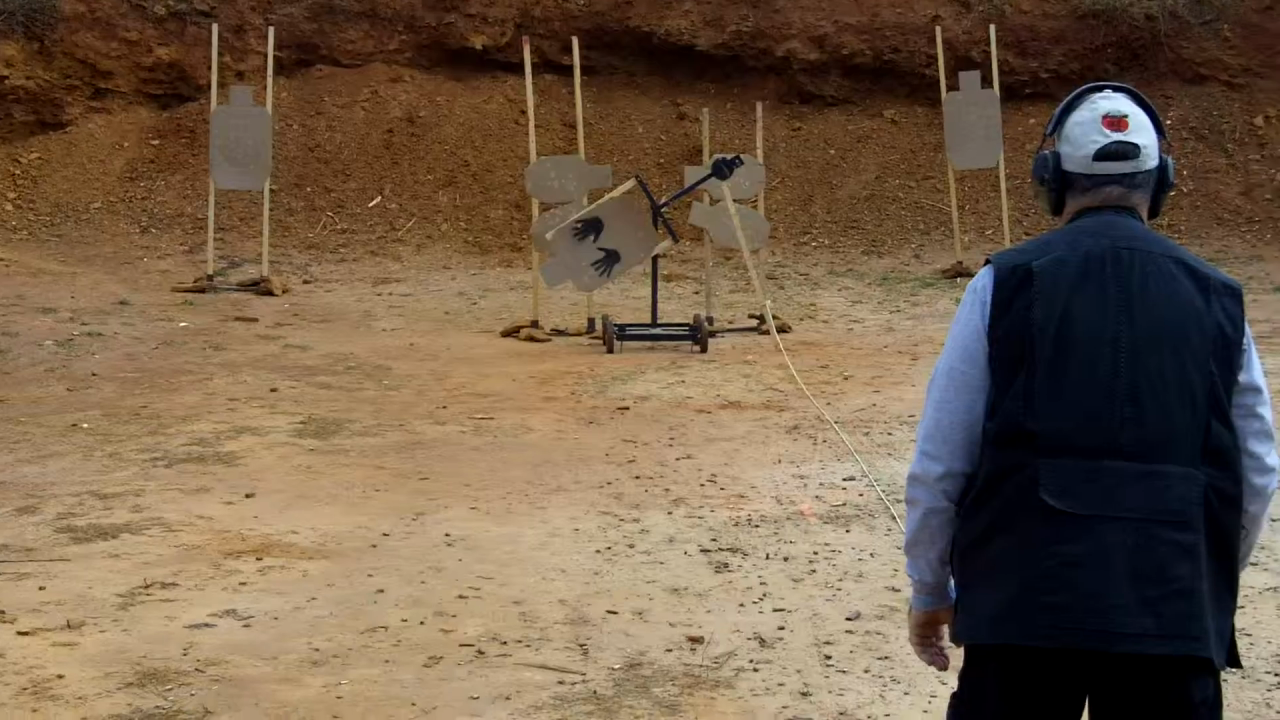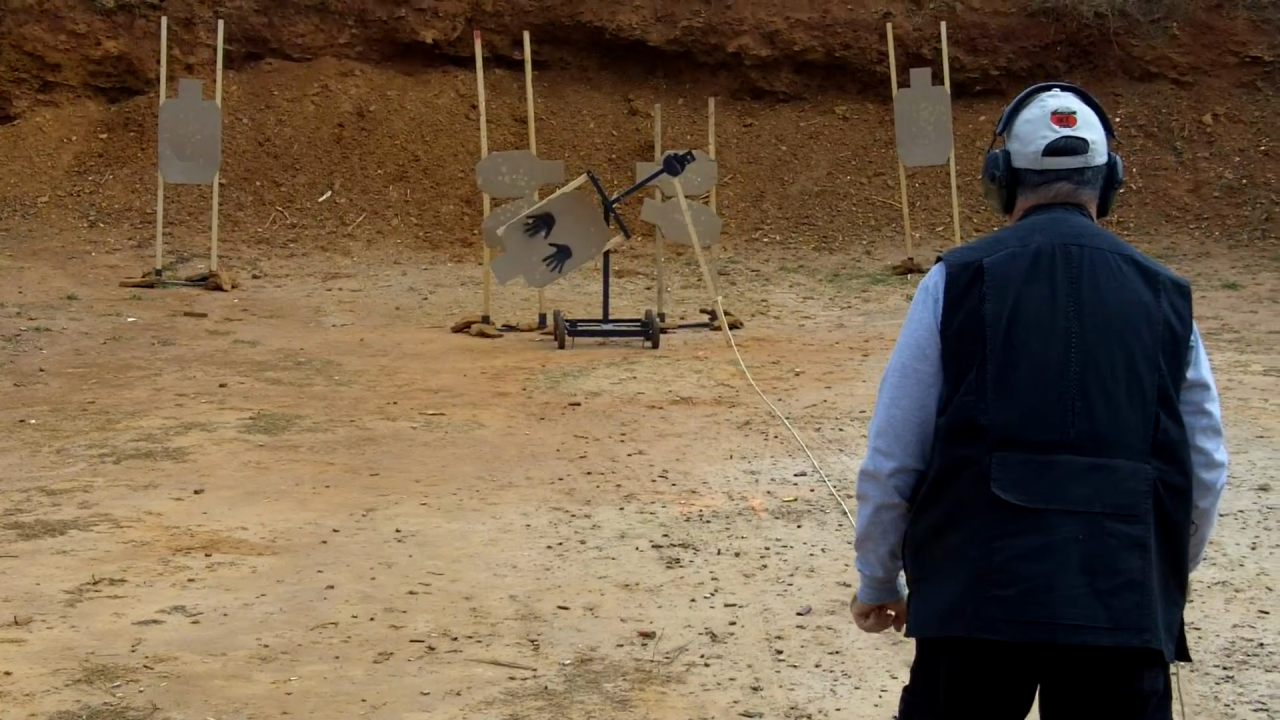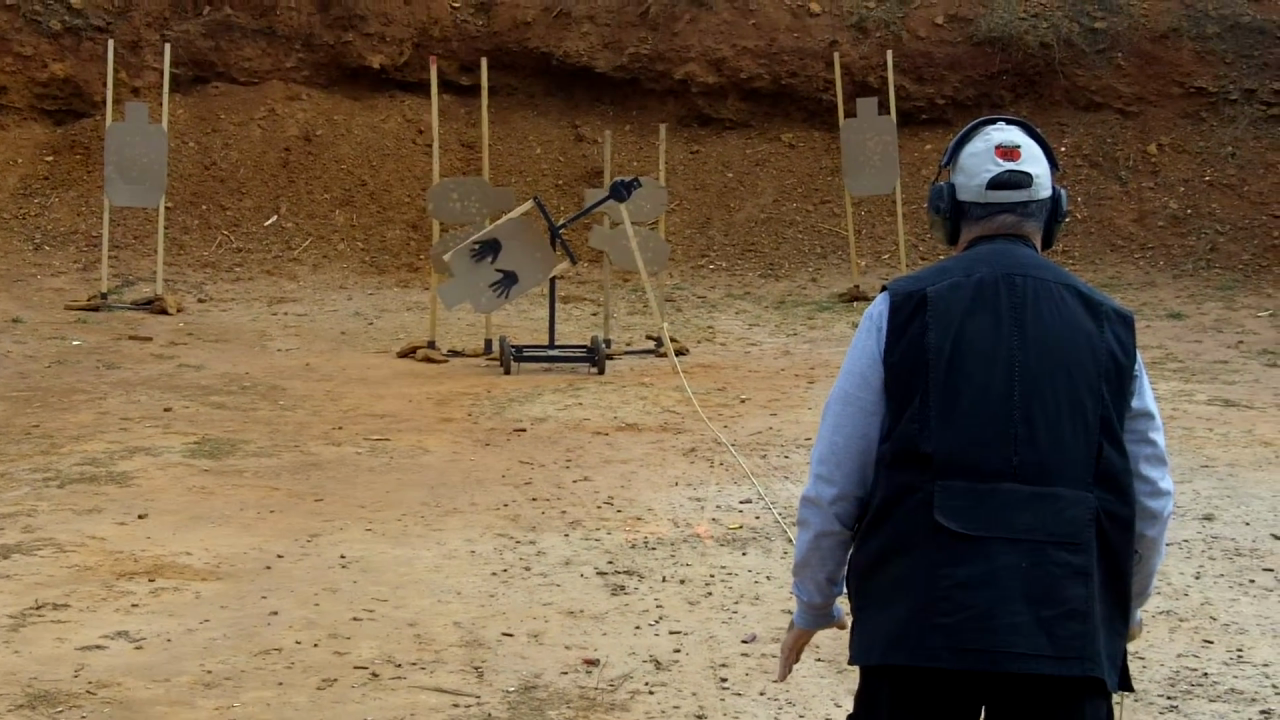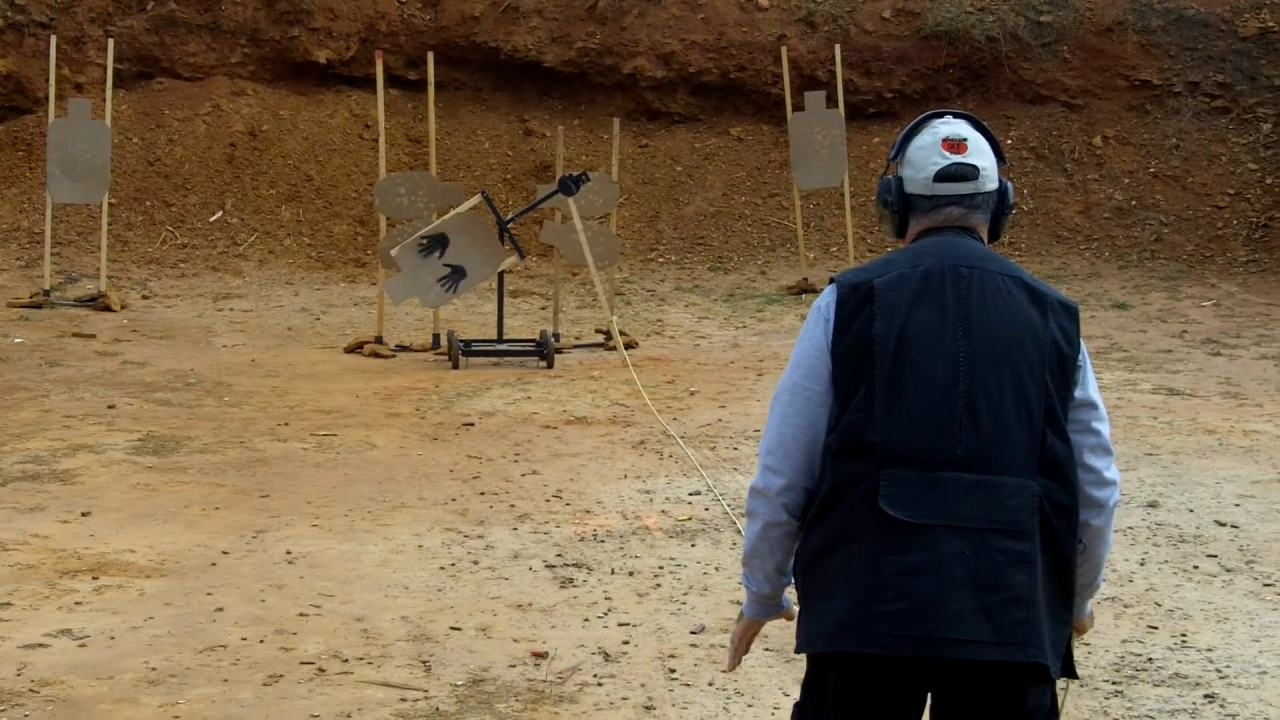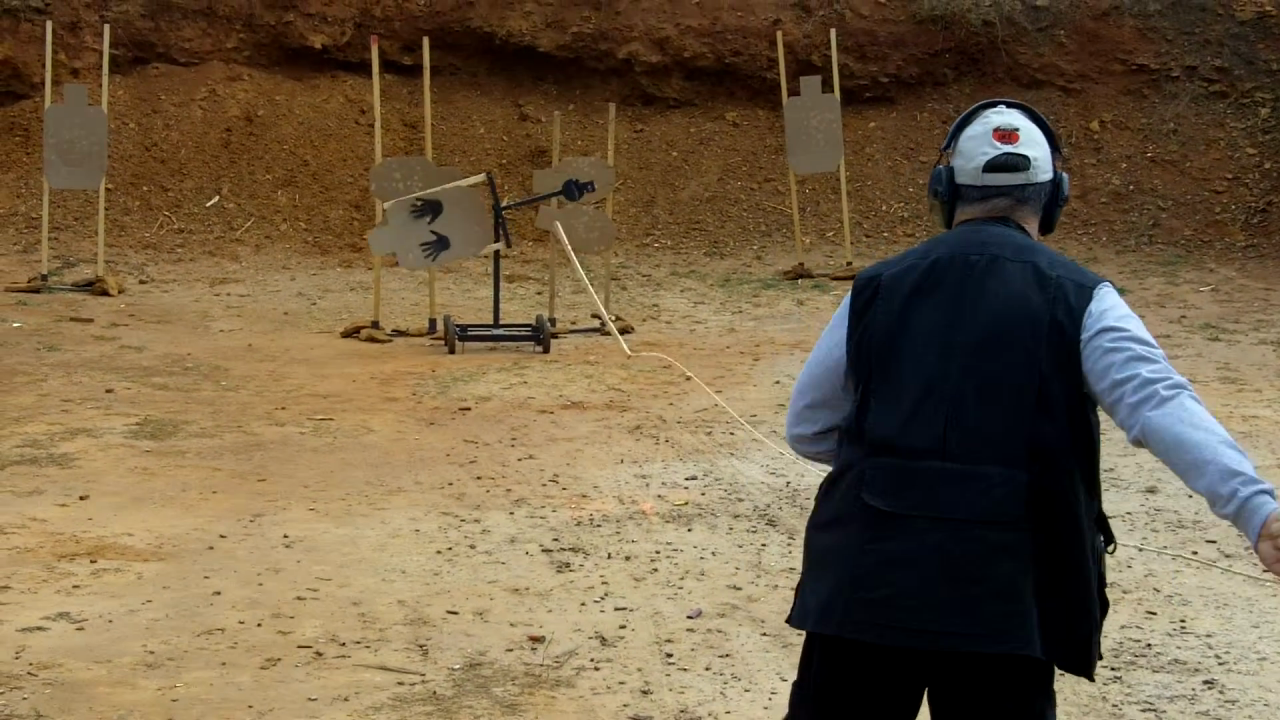
dt=1s
person 1, frame 1
left shoulder: (1007, 284)
right shoulder: (1218, 300)
left elbow: (940, 463)
left wrist: (930, 589)
right wrist: (1211, 584)
left hip: (1024, 603)
right hip: (1175, 611)
person 1, frame 2
left shoulder: (958, 281)
right shoulder: (1166, 296)
left elbow: (892, 458)
right elbow: (1205, 471)
left wrist: (877, 578)
right wrist: (1165, 580)
left hip: (976, 596)
right hip: (1124, 603)
person 1, frame 3
left shoulder: (902, 310)
right shoulder: (1109, 326)
left elbow: (834, 486)
right elbow: (1151, 498)
left wrist: (813, 603)
right wrist: (1122, 606)
left hip: (918, 624)
right hip: (1065, 629)
person 1, frame 4
left shoulder: (850, 301)
right shoulder: (1053, 316)
left elbow: (782, 475)
right elbow: (1096, 487)
left wrist: (762, 593)
right wrist: (1076, 597)
left hip: (866, 606)
right hip: (1009, 613)
person 1, frame 5
left shoulder: (878, 289)
right shoulder: (1079, 299)
left elbow: (807, 427)
right elbow: (1160, 403)
left hip: (866, 583)
right hip: (1001, 597)
